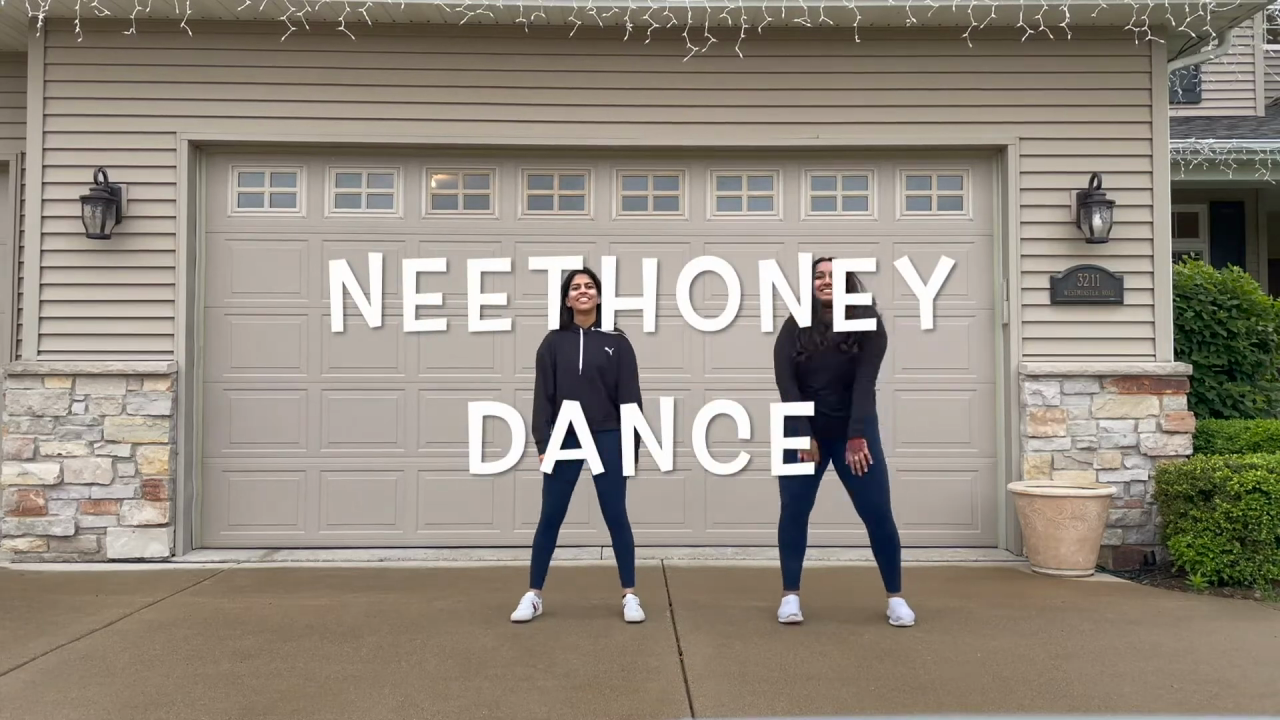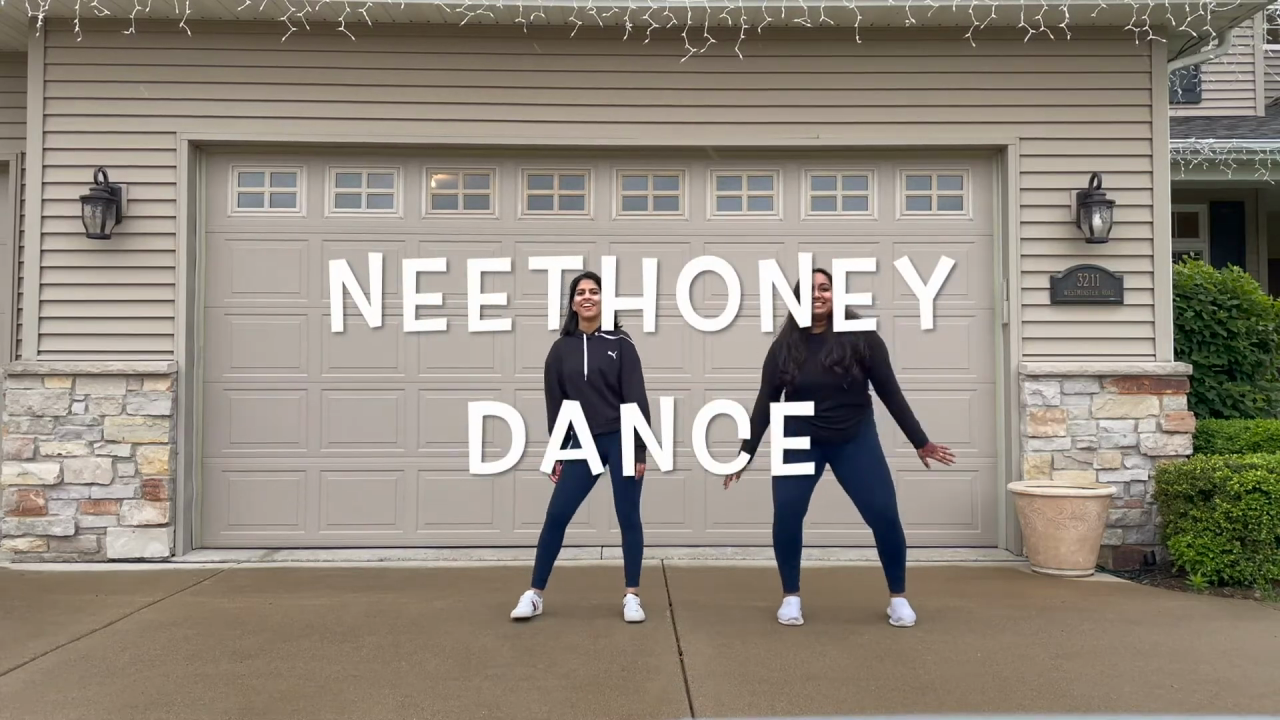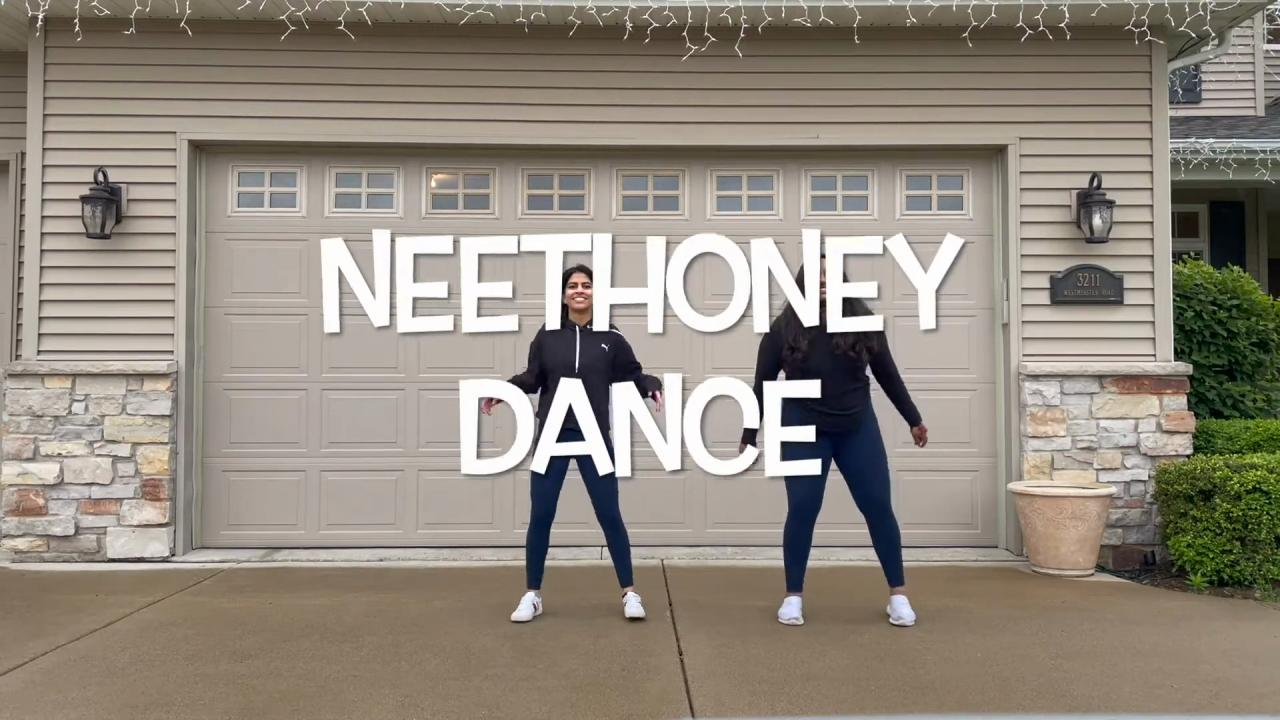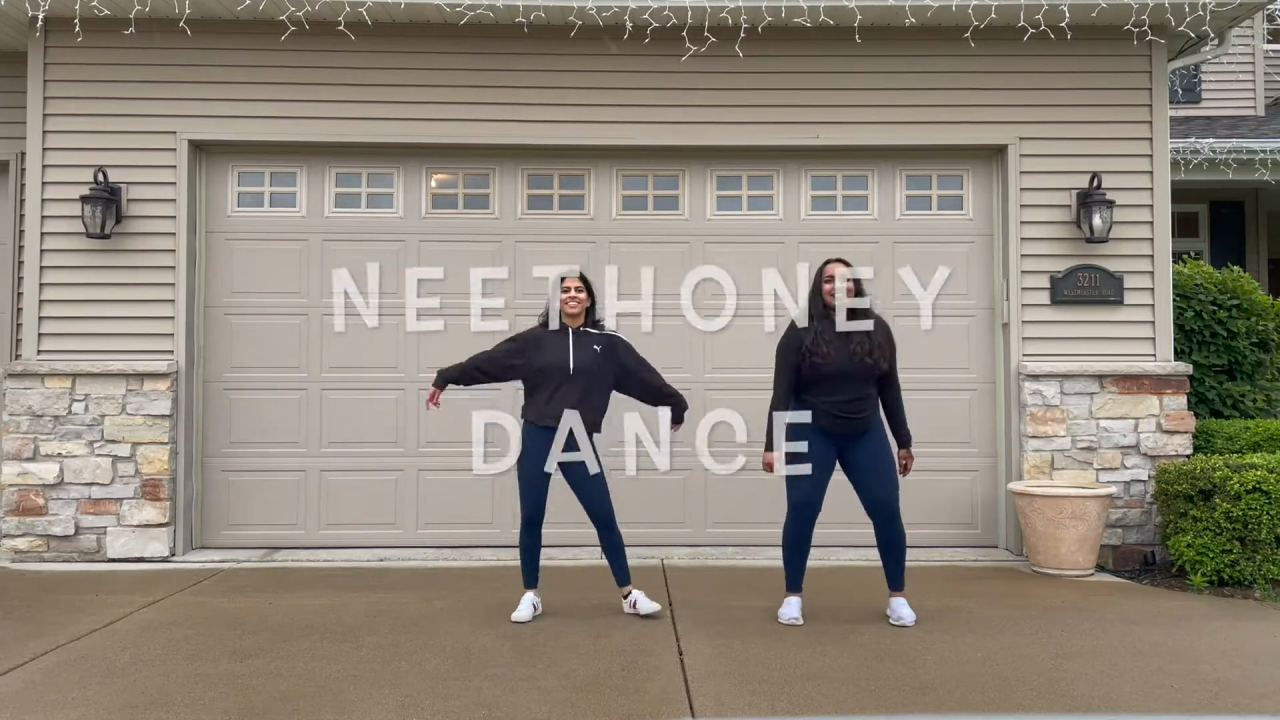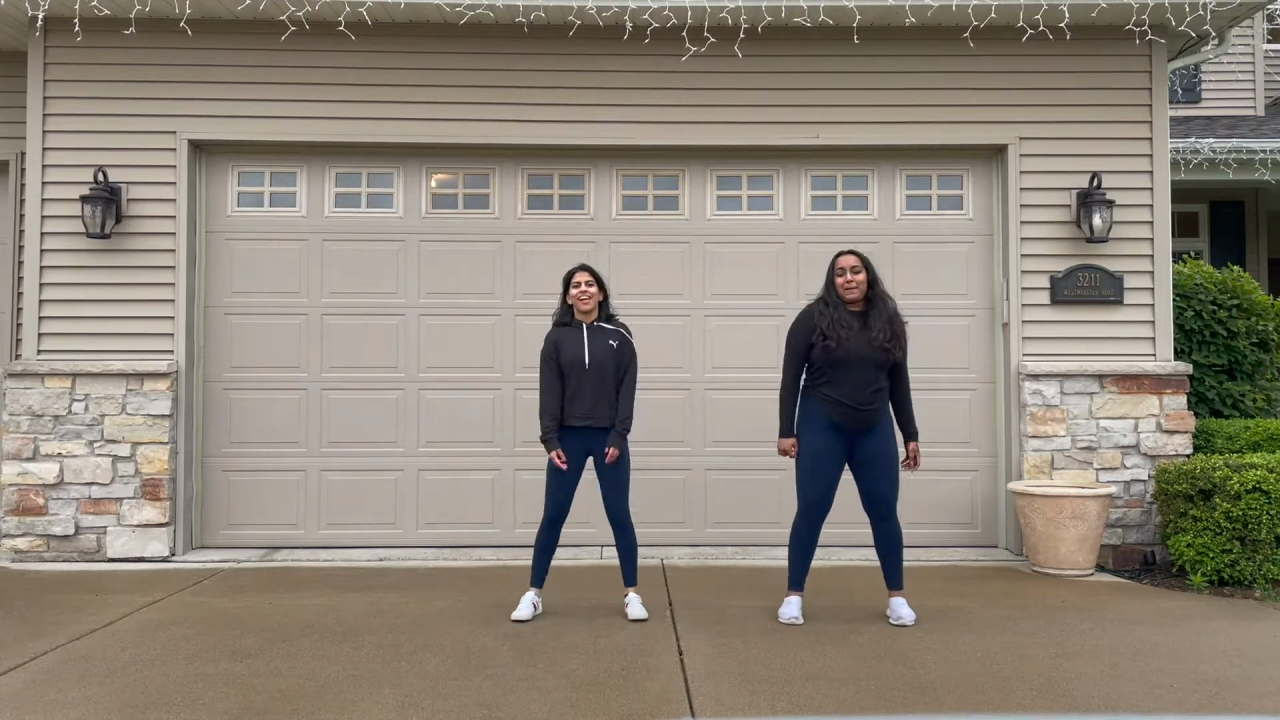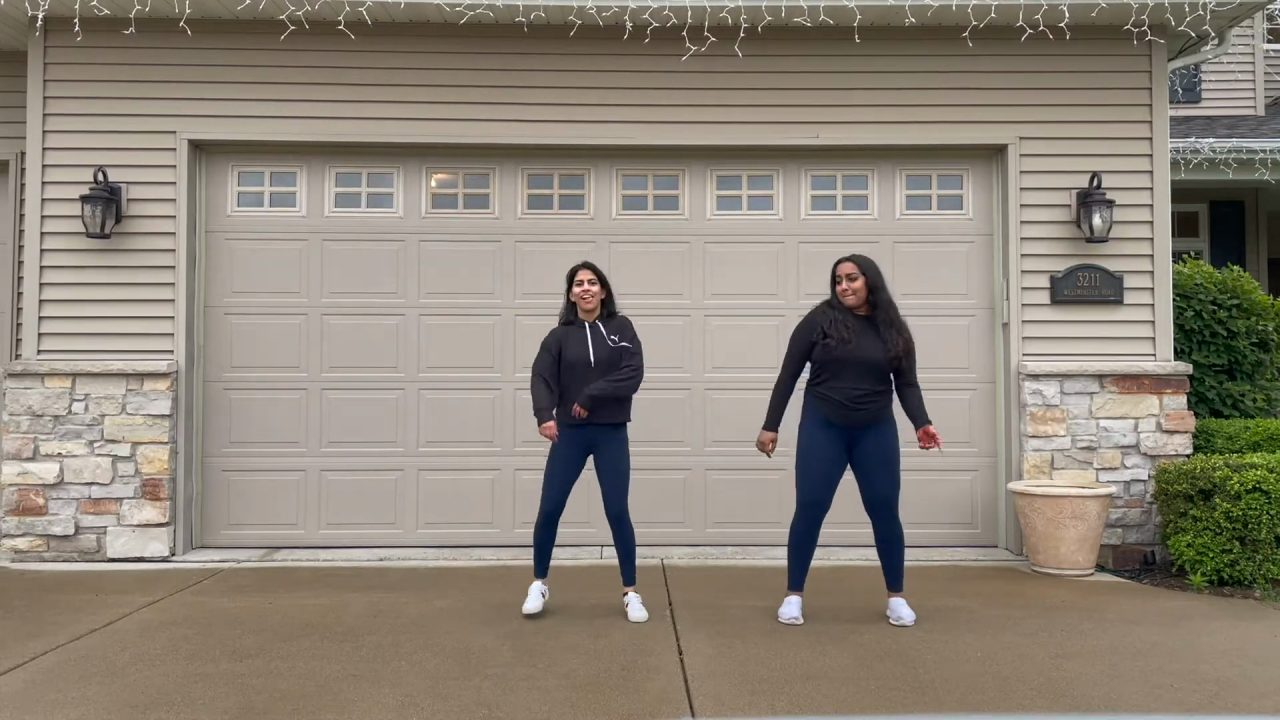
dt=0.3s
person 1, frame 1
left shoulder: (867, 324)
right shoulder: (794, 329)
left elbow: (865, 381)
right elbow: (786, 383)
left wrist: (858, 436)
right wrist: (802, 438)
left hip: (855, 433)
right hip: (804, 433)
left knee: (877, 513)
right knee: (794, 510)
left ankle: (895, 597)
right ankle: (791, 595)
person 1, frame 2
left shoulder: (862, 339)
right shoulder: (784, 346)
left elbow: (890, 393)
right elbow: (765, 403)
left wrist: (921, 442)
right wrist: (745, 454)
left hip: (856, 440)
right hip: (801, 441)
left knee: (885, 516)
right knee: (787, 514)
left ankle: (897, 597)
right ankle: (791, 596)
person 1, frame 3
right shoulder: (785, 328)
left elbow: (887, 373)
right elbow: (762, 384)
left wrist: (914, 420)
right wrist: (749, 437)
left hip: (858, 429)
right hip: (805, 431)
left knee: (878, 507)
right knee: (802, 509)
left ankle: (897, 595)
right ankle: (793, 596)
person 1, frame 4
left shoulder: (876, 331)
right shoulder: (801, 332)
left elbow: (890, 389)
right elbow: (782, 391)
left wrist: (904, 442)
right wrist: (771, 445)
left hip: (866, 434)
right hip: (812, 434)
left knee: (887, 511)
right knee: (801, 511)
left ankle: (897, 597)
right ankle: (793, 596)
person 1, frame 5
left shoulder: (889, 322)
right shoulder: (814, 318)
left elbow: (899, 383)
right elbow: (791, 377)
left wrist: (910, 436)
right wrist: (787, 432)
left hip: (874, 429)
right hip: (822, 426)
left knee: (883, 510)
right knee: (812, 509)
left ankle: (896, 597)
right ankle: (794, 596)
person 1, frame 6
left shoulder: (892, 328)
right shoulder: (819, 320)
left elbow: (906, 383)
right elbow: (789, 373)
left wrist: (922, 423)
right wrist: (770, 425)
left hip: (875, 430)
right hip: (823, 427)
left knee: (885, 510)
right knee: (810, 509)
left ankle: (896, 596)
right ankle: (793, 595)
person 2, frame 1
left shoulder: (616, 342)
right shoulder: (554, 343)
left elbow: (629, 396)
right elbow: (544, 397)
left wrist: (629, 448)
right wrist: (542, 445)
left hip: (607, 440)
right hip: (565, 441)
left knee: (616, 517)
right knee: (550, 518)
left ankle: (629, 596)
right ankle: (534, 596)
person 2, frame 2
left shoulder: (621, 344)
right shoulder: (561, 349)
left elbow: (636, 398)
right elbow: (555, 404)
left wrist: (639, 449)
left hip: (620, 442)
right hip: (583, 445)
left knee: (628, 519)
right knee: (556, 517)
left ankle: (631, 596)
right ankle: (534, 594)
person 2, frame 3
left shoulder: (610, 338)
right shoulder: (548, 337)
left elbow: (631, 374)
right elbow: (533, 377)
left wrist: (653, 387)
left knee: (610, 517)
right knee: (540, 518)
left ankle: (629, 595)
right ankle: (532, 595)
person 2, frame 4
left shoulder: (607, 341)
right shoulder: (537, 339)
left elbow: (642, 375)
right elbow: (490, 362)
left wrist: (676, 404)
right wrist: (444, 378)
left hip: (578, 443)
right hip: (536, 439)
left knee: (604, 517)
right knee: (531, 519)
left ankle: (629, 593)
right ankle: (531, 595)
person 2, frame 5
left shoulder: (619, 335)
right shoulder: (557, 338)
left elbow: (627, 389)
right elbow: (550, 393)
left wrist: (618, 437)
right wrist: (550, 441)
left hip: (610, 439)
right hip: (568, 437)
left knee: (619, 516)
right knee: (553, 517)
left ankle: (631, 595)
right ankle: (534, 594)
person 2, frame 6
left shoulder: (621, 328)
right shoulder: (560, 336)
left elbow: (633, 375)
right elbow: (541, 377)
left wrist: (591, 395)
right wrist: (544, 415)
left hip: (611, 434)
right hip: (569, 434)
left knee: (618, 514)
right knee: (549, 510)
left ankle: (630, 593)
right ankle: (539, 584)
